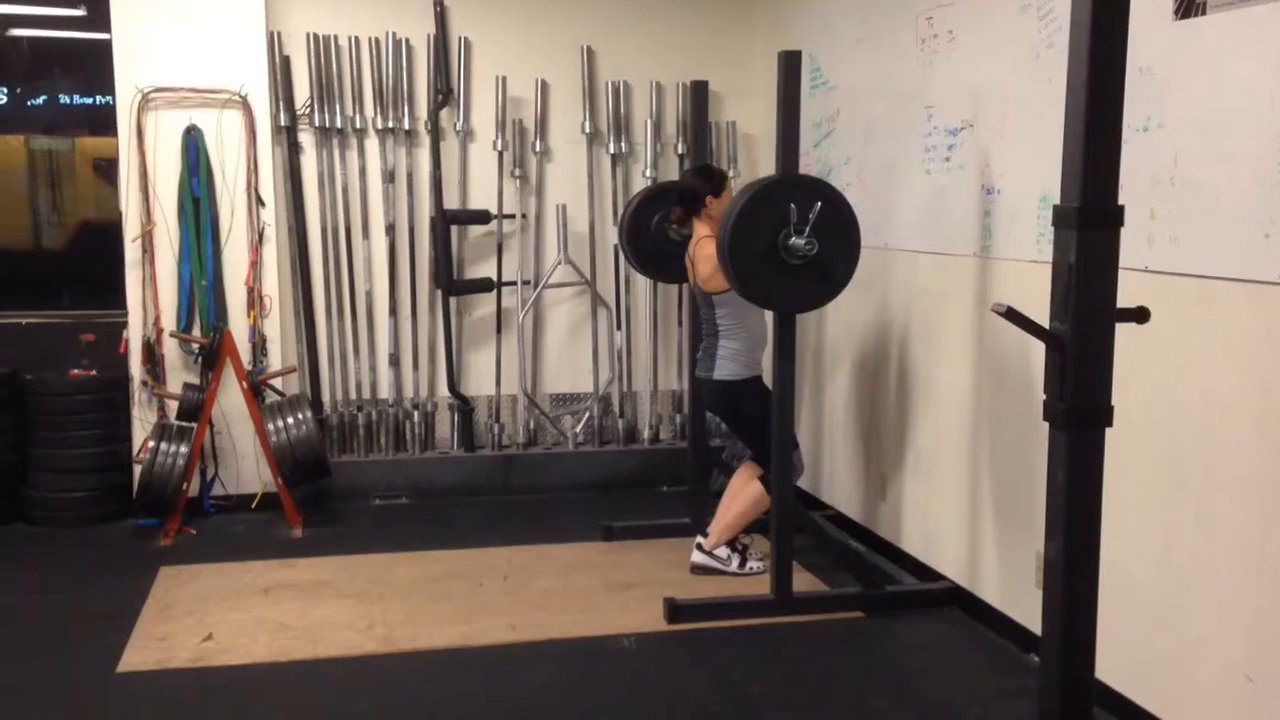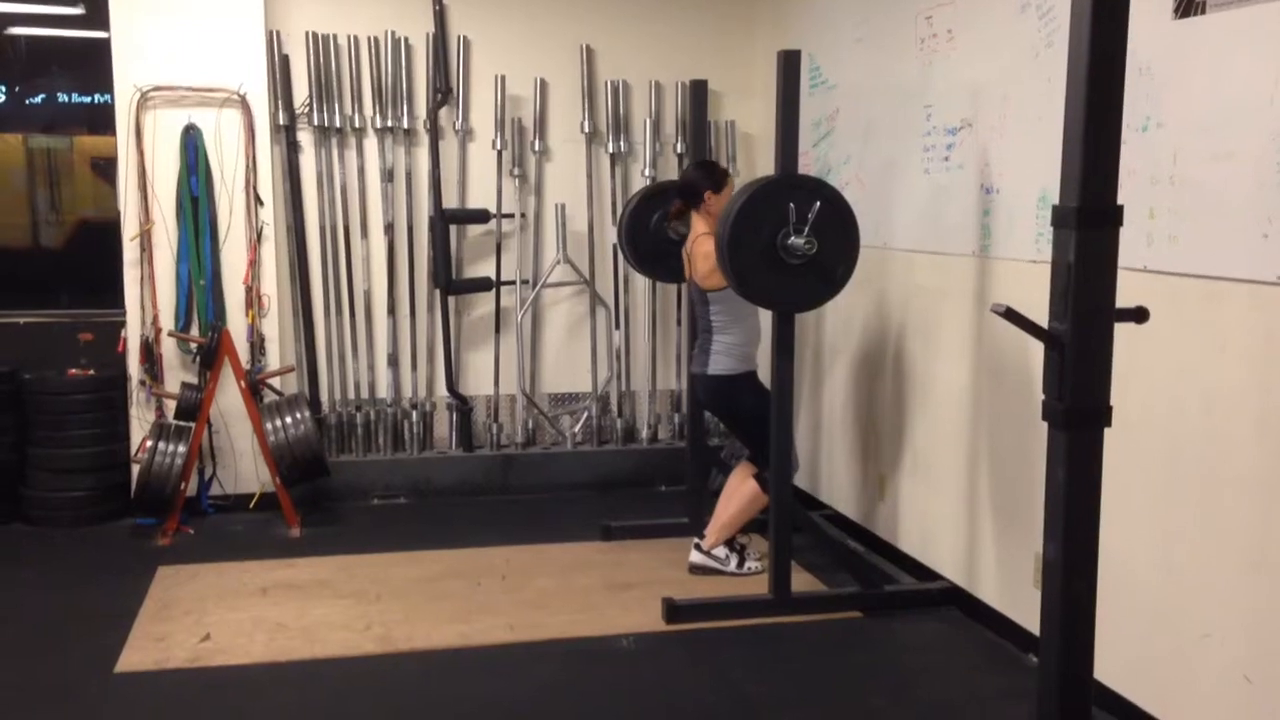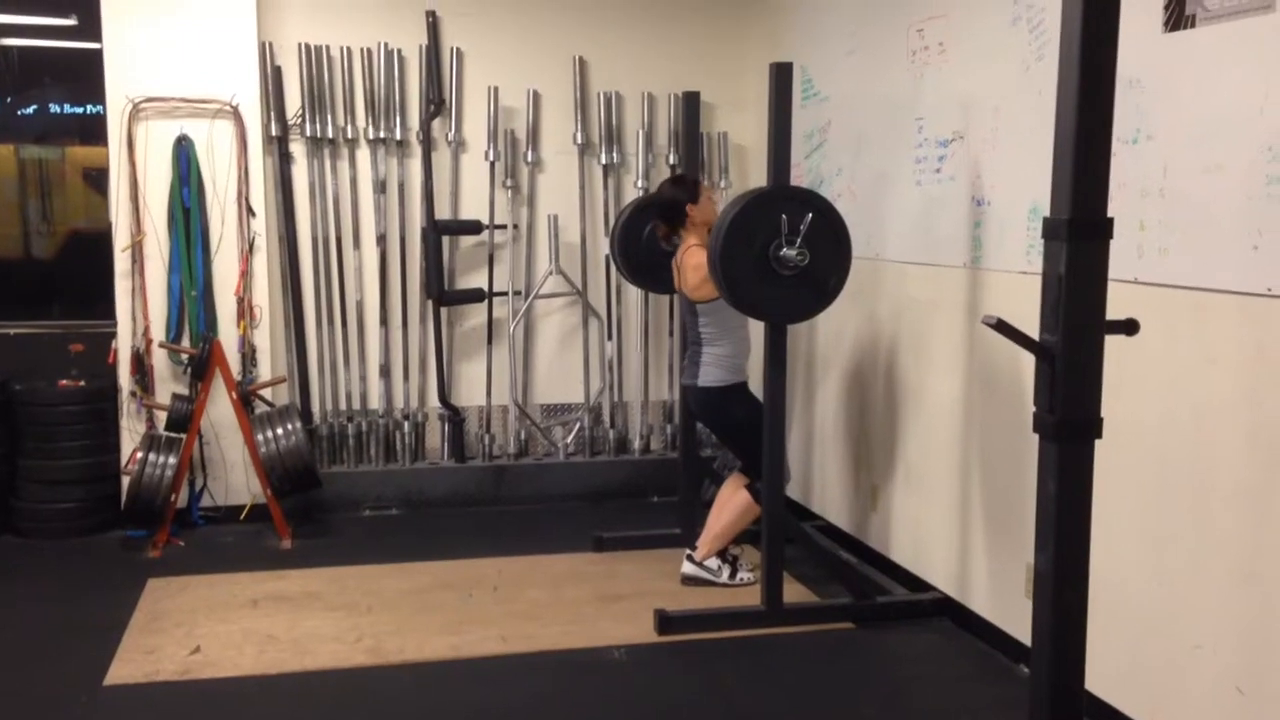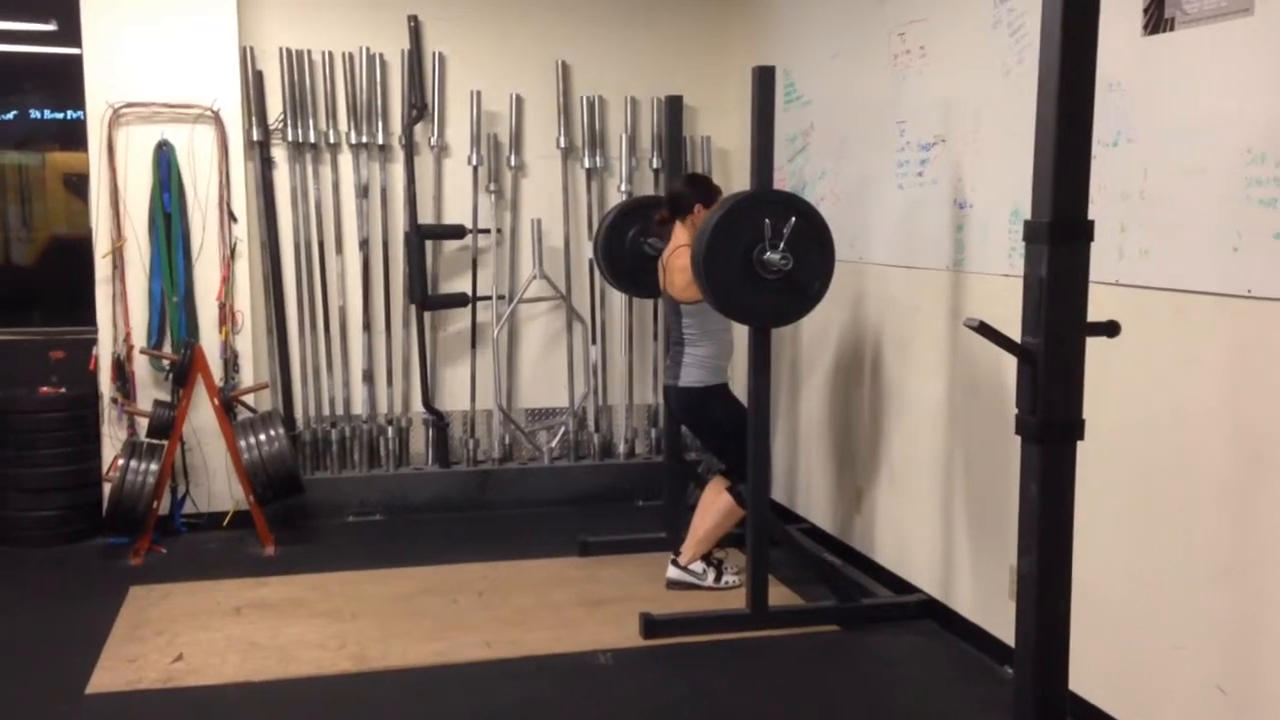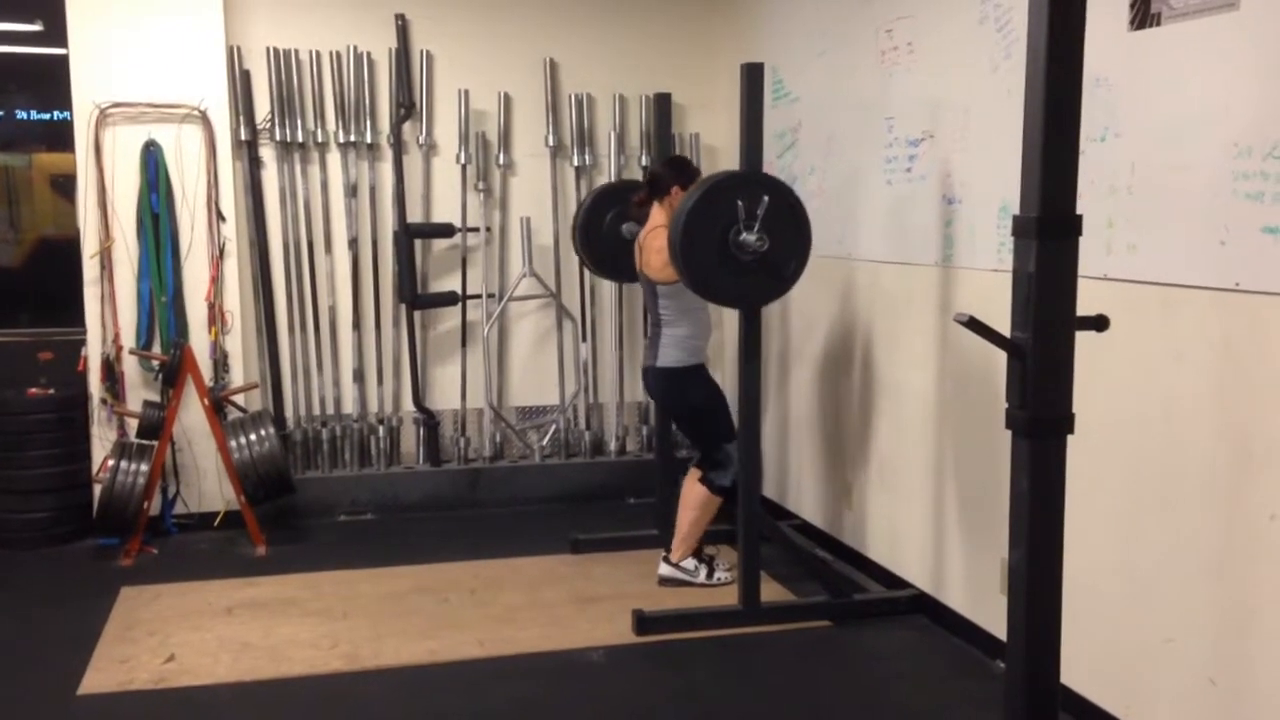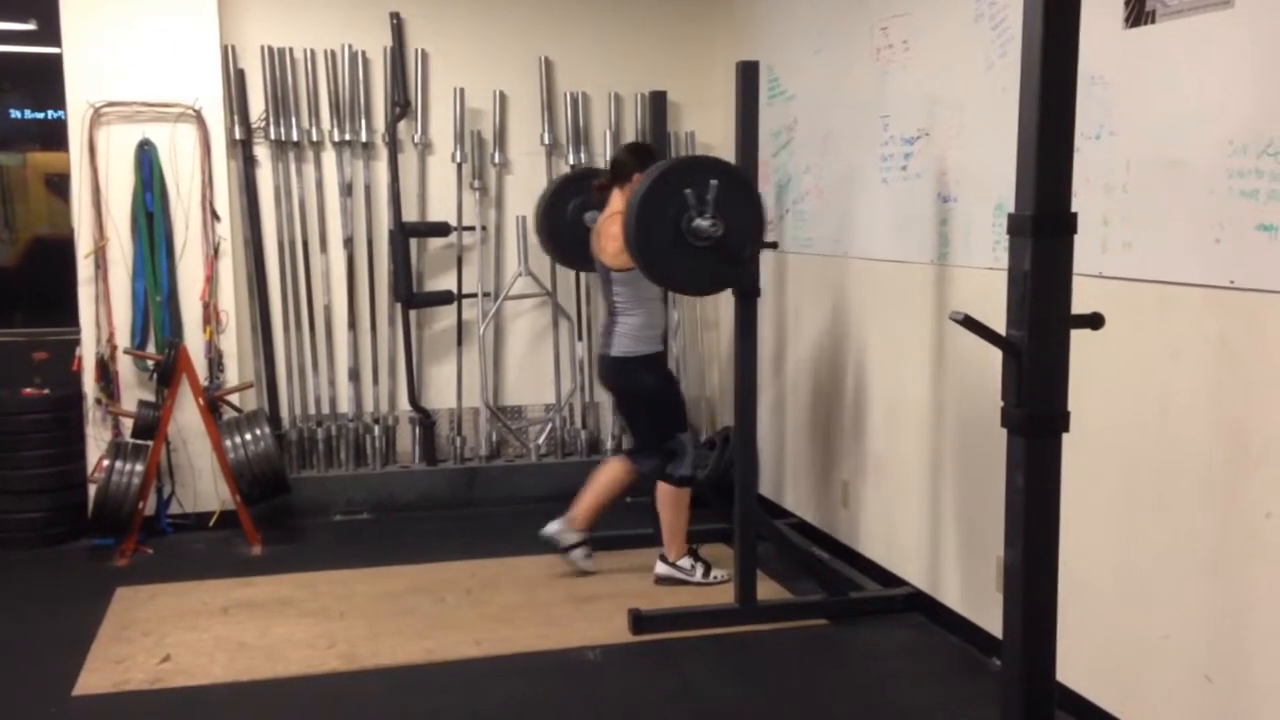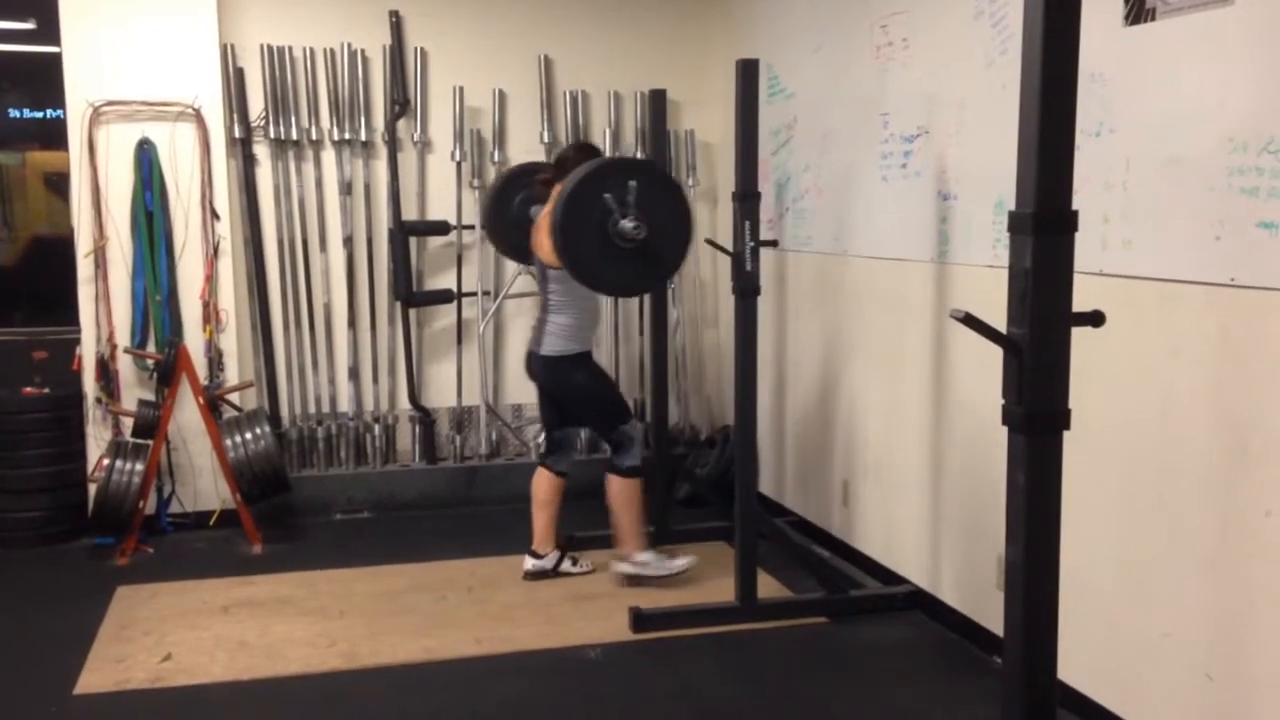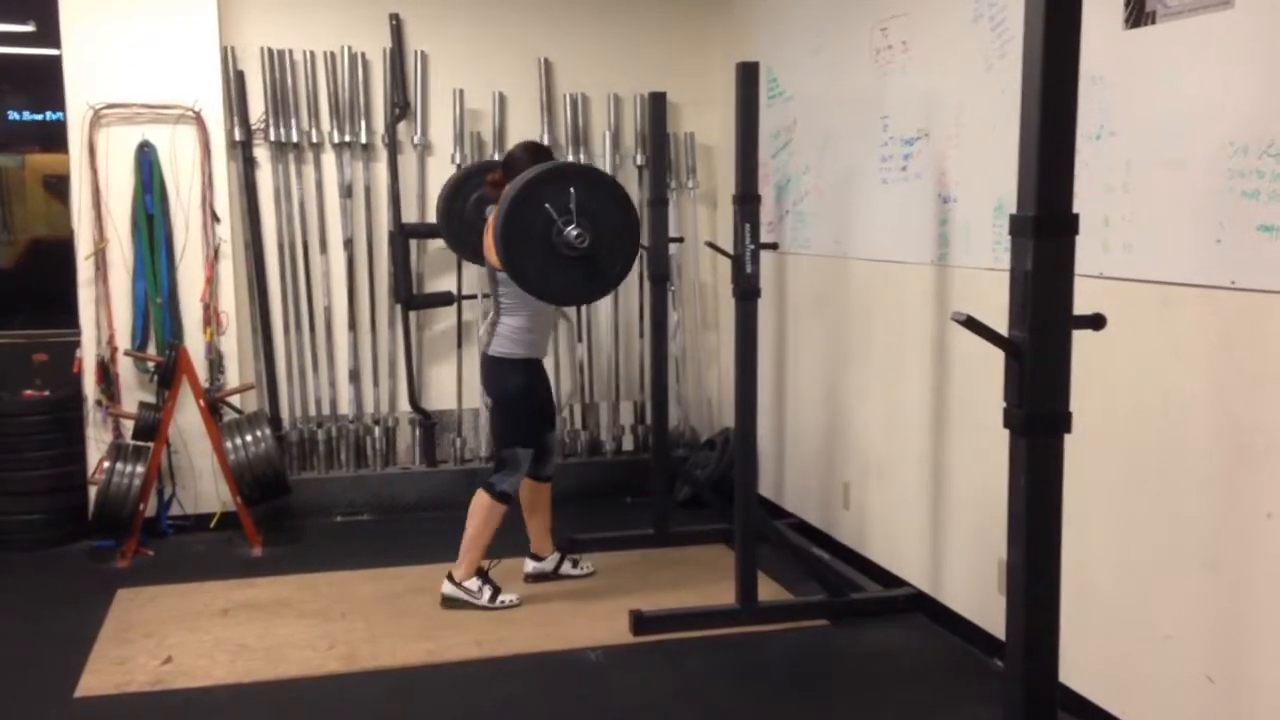
dt=0.4s
person 1, frame 1
left shoulder: (700, 247)
right shoulder: (714, 252)
left hip: (721, 374)
right hip: (733, 379)
left knee: (766, 455)
left ankle: (718, 534)
right ankle: (713, 547)
person 1, frame 2
left shoulder: (697, 244)
right shoulder: (711, 249)
left hip: (714, 371)
right hip: (727, 375)
left knee: (762, 454)
left ankle: (716, 534)
right ankle: (710, 548)
person 1, frame 3
left shoulder: (686, 255)
right shoulder: (701, 261)
left hip: (705, 382)
right hip: (718, 386)
left knee: (755, 465)
left ankle: (709, 546)
right ankle: (703, 558)
person 1, frame 4
left shoulder: (673, 255)
right shoulder: (689, 262)
left hip: (686, 384)
right hip: (700, 389)
left knee: (737, 467)
right knee: (751, 475)
left ankle: (695, 550)
right ankle: (688, 562)
person 1, frame 5
left shoulder: (648, 237)
right shoulder: (665, 243)
left hip: (664, 366)
right hip: (679, 369)
left knee: (709, 456)
right knee: (722, 461)
left ankle: (684, 549)
right ankle: (679, 561)
person 1, frame 6
left shoulder: (605, 224)
right shoulder: (623, 230)
left hip: (618, 356)
right hip: (637, 360)
left knee: (643, 452)
right knee: (677, 452)
left ankle: (568, 528)
right ankle: (676, 560)
person 1, frame 7
left shoulder: (544, 221)
left hip: (547, 353)
right hip: (567, 358)
left knee: (558, 450)
right knee: (627, 442)
left ankle: (541, 554)
right ankle: (635, 553)
person 1, frame 8
left shoulder: (501, 224)
left hip: (515, 360)
right hip: (512, 363)
left knee: (537, 459)
right knee: (509, 470)
left ankle: (543, 556)
right ankle: (462, 578)
